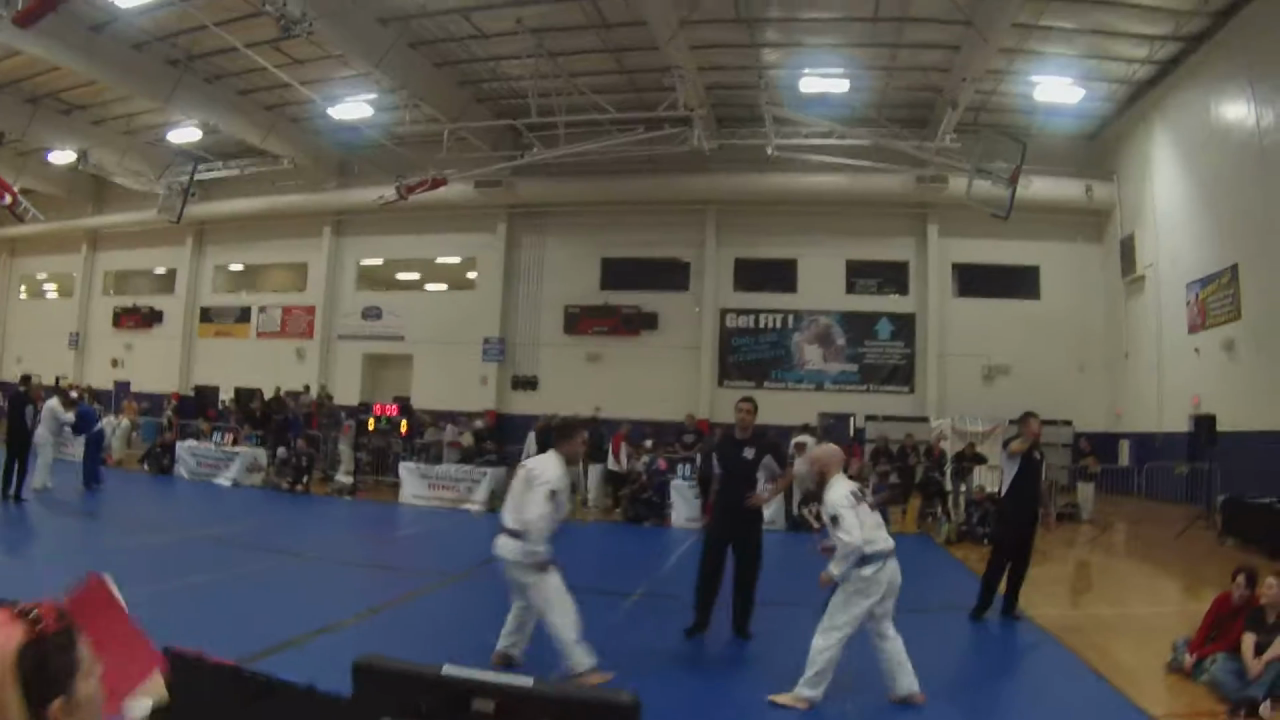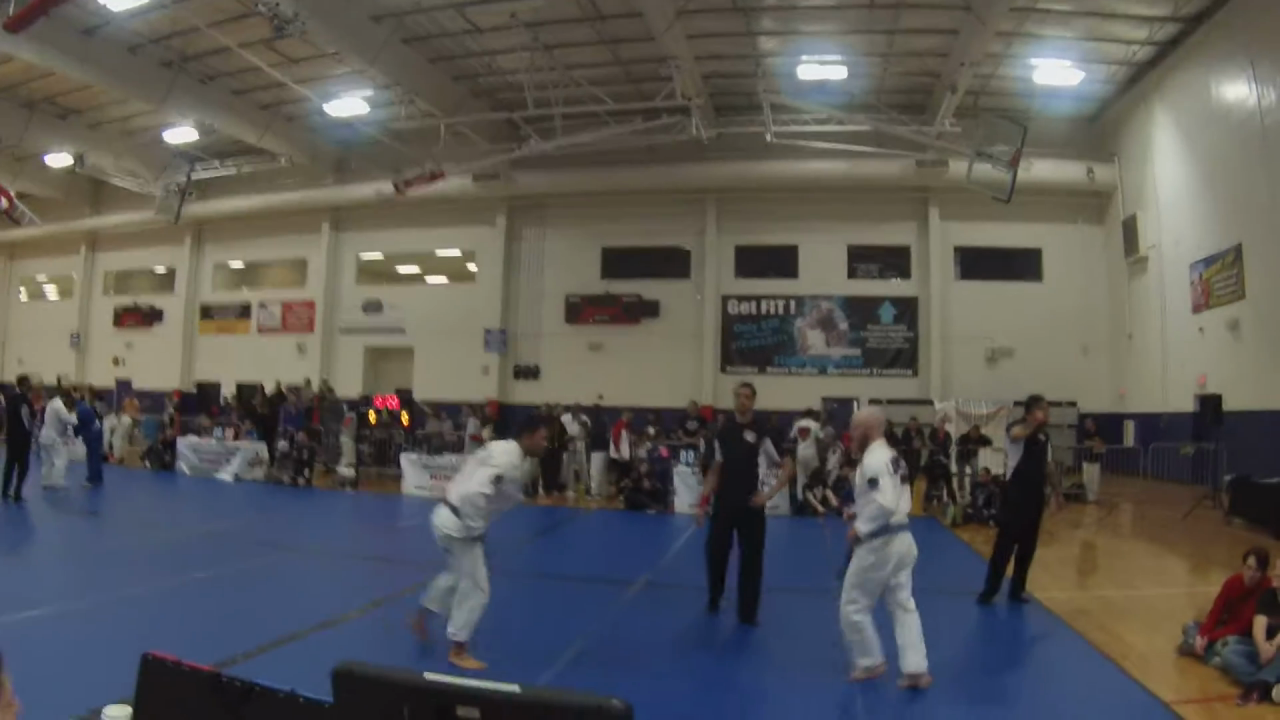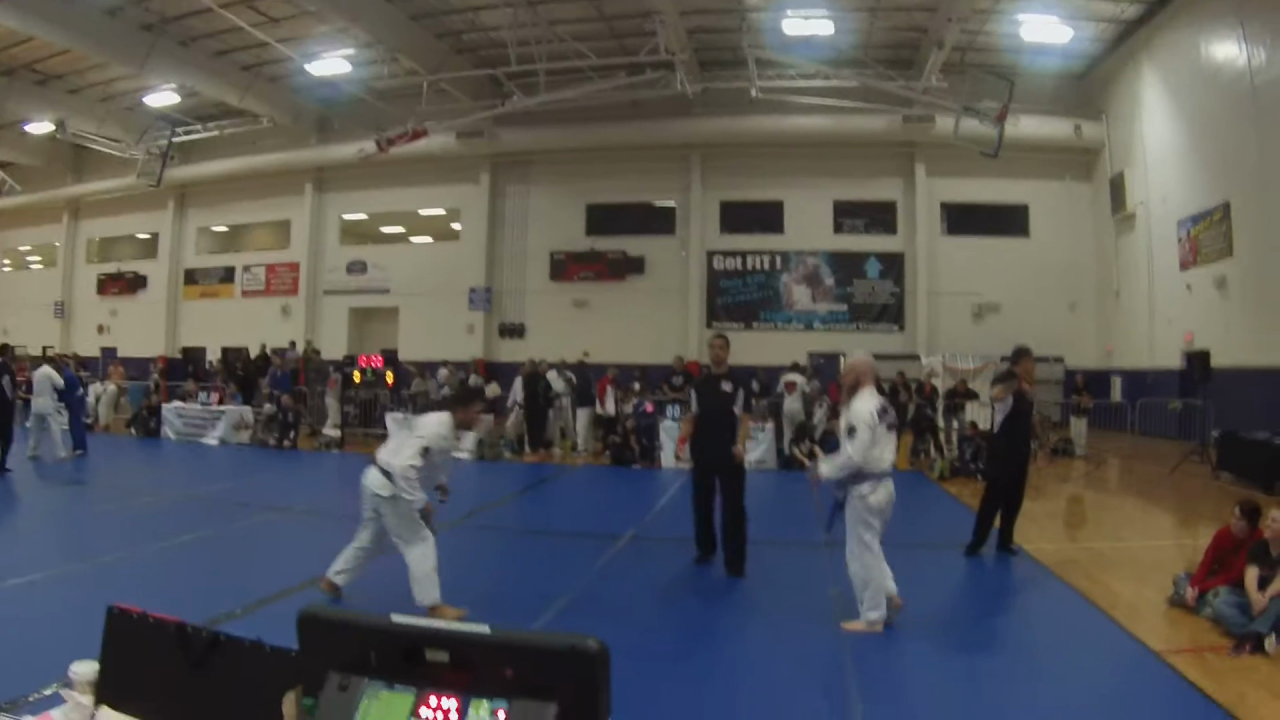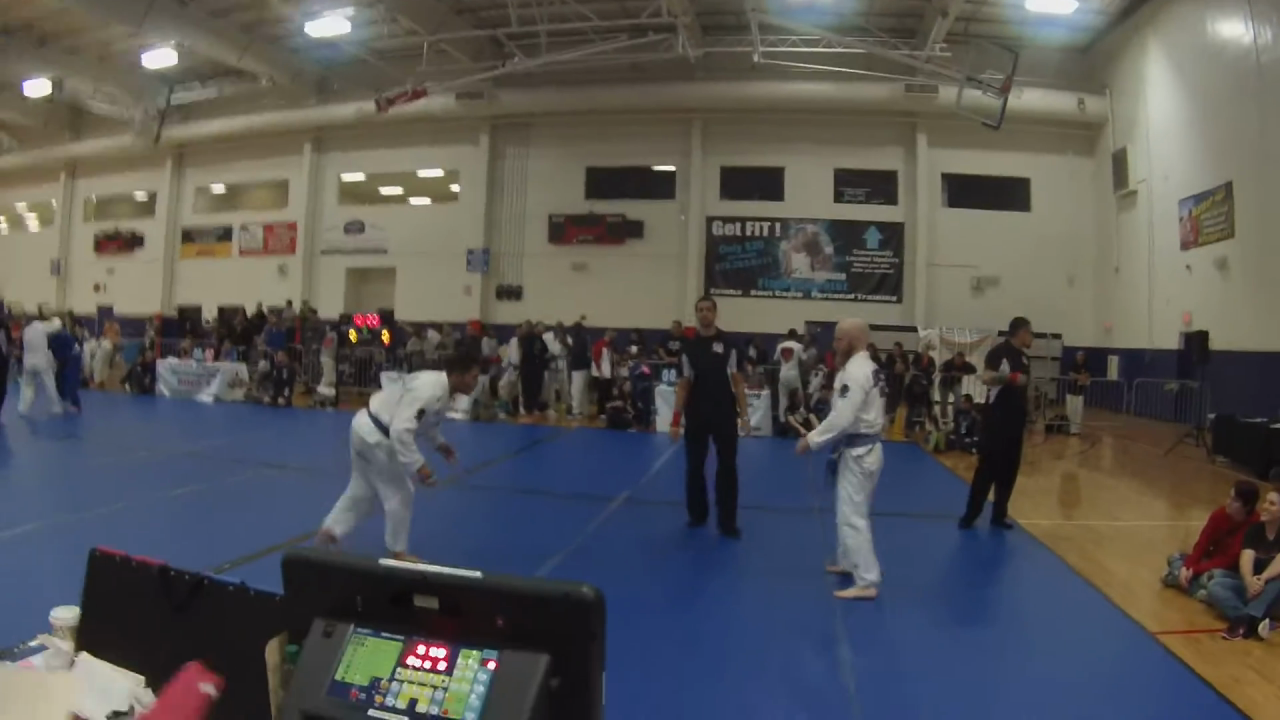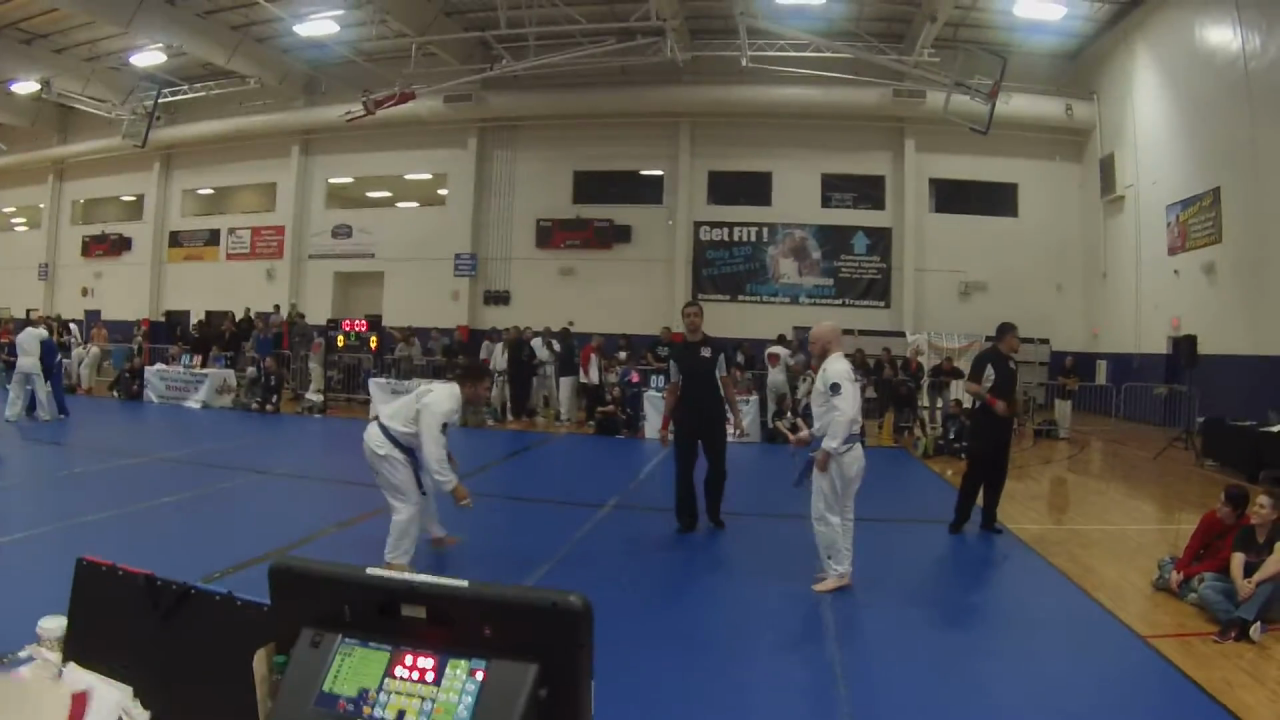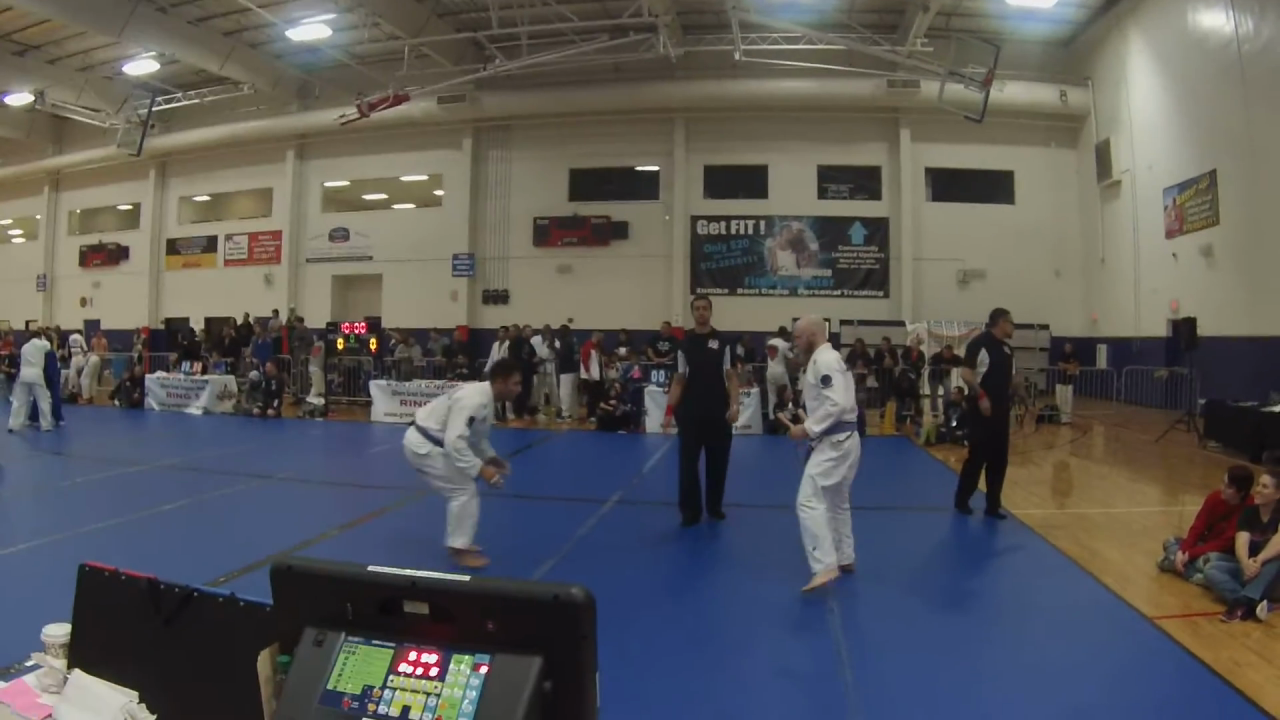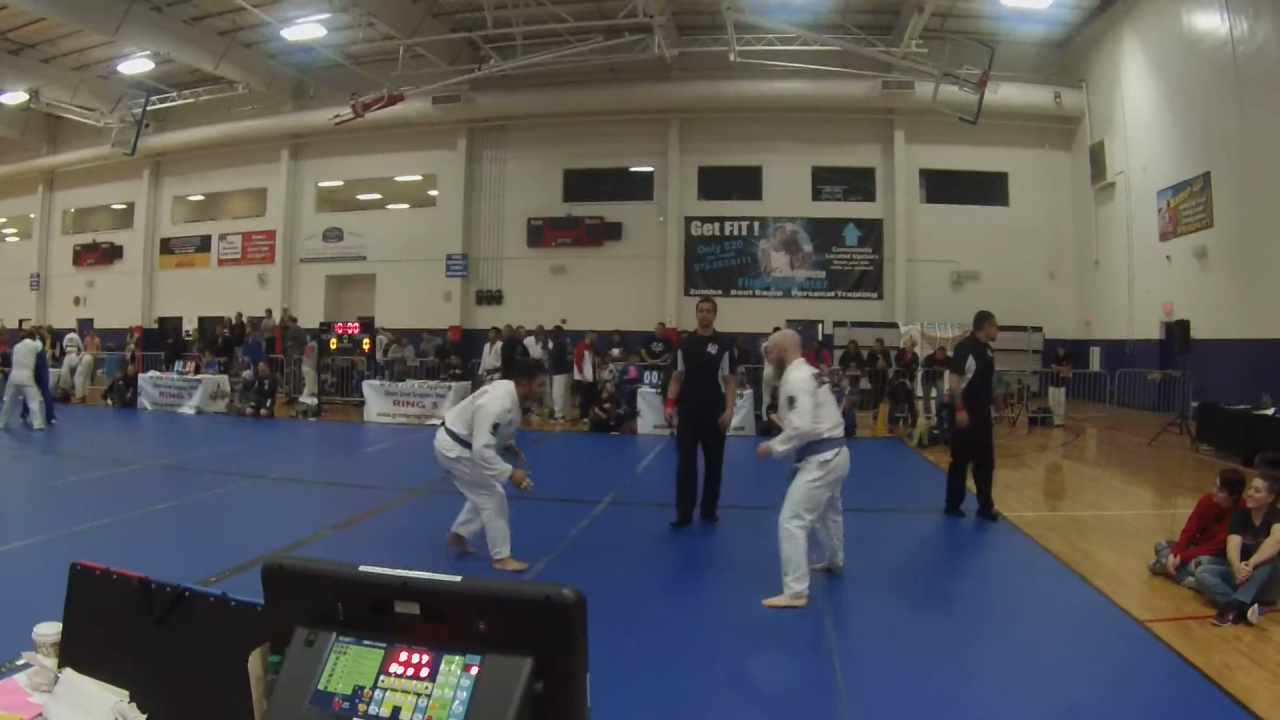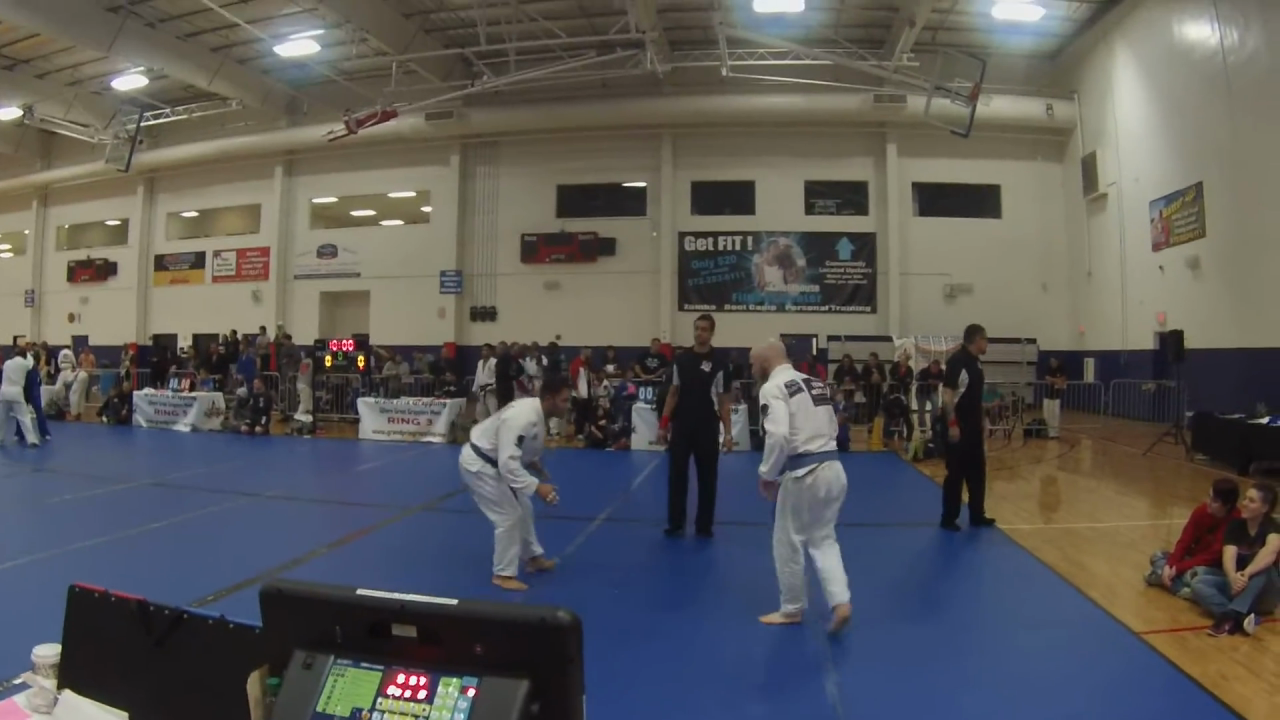
dt=0.3s
person 1, frame 1
left shoulder: (834, 497)
right shoulder: (853, 489)
left elbow: (852, 542)
left wrist: (834, 570)
right wrist: (836, 545)
left hip: (868, 571)
right hip: (888, 566)
left knee: (830, 632)
right knee: (884, 630)
left ankle: (804, 694)
right ankle: (908, 690)
person 1, frame 2
left shoulder: (873, 460)
right shoulder: (891, 457)
left elbow: (884, 504)
left wrist: (860, 527)
right wrist: (861, 511)
left hip: (879, 543)
right hip: (903, 540)
left knee: (853, 605)
right knee: (903, 605)
left ankle: (871, 662)
right ankle: (916, 669)
person 1, frame 3
left shoulder: (859, 408)
right shoulder: (883, 405)
left elbow: (853, 456)
left wrist: (823, 469)
right wrist: (833, 463)
left hip: (864, 489)
right hip: (883, 484)
left knee: (862, 554)
right knee: (869, 549)
left ankle: (873, 617)
right ankle: (889, 595)
person 1, frame 4
left shoulder: (854, 371)
right shoulder: (872, 369)
left elbow: (842, 417)
left wrist: (811, 439)
right wrist: (823, 437)
left hip: (857, 452)
right hip: (868, 448)
left knee: (852, 516)
right knee: (852, 511)
left ankle: (867, 582)
right ankle: (848, 562)
person 1, frame 5
left shoulder: (835, 369)
right shoulder: (838, 367)
left elbow: (844, 414)
left wrist: (826, 450)
right wrist: (811, 434)
left hip: (839, 453)
right hip: (849, 450)
left knee: (824, 514)
right knee: (842, 513)
left ankle: (839, 571)
right ankle: (841, 570)
person 1, frame 6
left shoulder: (824, 360)
right shoulder: (826, 359)
left elbow: (836, 404)
left wrist: (808, 428)
right wrist: (812, 429)
left hip: (835, 441)
right hip: (843, 438)
left knee: (809, 501)
right knee: (838, 502)
left ankle: (826, 565)
right ankle: (844, 558)
person 1, frame 7
left shoulder: (795, 379)
right shoulder: (813, 374)
left elbow: (801, 427)
left wrist: (773, 447)
right wrist: (782, 443)
left hip: (821, 458)
right hip: (838, 452)
left knee: (793, 521)
right knee: (828, 511)
left ankle: (795, 592)
right ankle: (835, 559)
person 1, frame 8
left shoulder: (772, 388)
right shoulder: (815, 384)
left elbow: (777, 436)
left wrist: (767, 474)
left hip: (803, 473)
right hip: (833, 468)
left knee: (788, 543)
right knee: (823, 539)
left ankle: (792, 610)
right ankle: (840, 602)
person 2, frame 1
left shoulder: (765, 446)
right shoulder: (722, 445)
left elbow: (787, 476)
left wrist: (767, 497)
right wrist: (710, 510)
left hip: (749, 517)
right hip: (722, 514)
left knee: (746, 572)
right knee: (709, 566)
left ankle: (741, 623)
right ankle: (700, 620)
person 2, frame 2
left shoulder: (762, 432)
right shoulder: (723, 432)
left elbow: (787, 466)
right elbow: (715, 470)
left wrist: (770, 494)
right wrist: (704, 501)
left hip: (750, 504)
right hip: (723, 502)
left knee: (751, 558)
right knee: (715, 552)
left ankle: (747, 611)
right ankle: (715, 596)
person 2, frame 3
left shoulder: (737, 383)
right shoulder: (699, 384)
left elbow: (743, 420)
right elbow: (691, 418)
left wrist: (740, 445)
right wrist: (683, 441)
left hip: (729, 454)
right hip: (702, 453)
left knee: (733, 507)
right knee: (702, 504)
left ankle: (734, 562)
right ankle: (706, 549)
person 2, frame 4
left shoulder: (728, 344)
right shoulder: (689, 347)
left elbow: (738, 382)
right elbow: (684, 385)
left wrist: (744, 414)
right wrist: (676, 420)
left hip: (725, 413)
right hip: (696, 414)
left knee: (727, 466)
right knee: (695, 466)
left ankle: (727, 521)
right ankle: (697, 514)
person 2, frame 5
left shoulder: (716, 349)
right shoulder: (677, 353)
left elbow: (727, 385)
right elbow: (672, 391)
left wrist: (737, 416)
right wrist: (665, 424)
left hip: (713, 417)
right hip: (685, 418)
left knee: (718, 467)
right knee: (684, 469)
left ankle: (713, 512)
right ankle: (687, 519)
person 2, frame 6
left shoulder: (722, 342)
right shoulder: (685, 344)
left elbow: (731, 377)
right elbow: (679, 381)
left wrist: (734, 405)
right wrist: (669, 412)
left hip: (718, 412)
right hip: (691, 412)
left knee: (718, 461)
right knee: (688, 462)
left ankle: (714, 506)
right ankle: (691, 511)
person 2, frame 7
left shoulder: (723, 345)
right shoulder: (685, 344)
left elbow: (729, 382)
right elbow: (676, 378)
left wrist: (729, 410)
right wrist: (670, 404)
left hip: (714, 413)
right hip: (688, 411)
left knee: (713, 463)
right knee: (686, 462)
left ankle: (708, 509)
right ankle: (684, 513)
person 2, frame 8
left shoulder: (718, 363)
right shoulder: (681, 359)
left elbow: (724, 401)
right elbow: (673, 393)
left wrist: (728, 433)
right wrist: (663, 424)
left hip: (707, 427)
right hip: (681, 425)
left knee: (707, 477)
right knee: (677, 473)
left ankle: (704, 525)
right ankle: (675, 522)
person 3, frame 1
left shoulder: (538, 463)
right shoulder: (553, 474)
right elbow: (536, 519)
right wrist: (540, 557)
left hip: (508, 544)
right hip: (522, 551)
left knee: (526, 603)
right knee: (560, 609)
left ankle: (504, 653)
right ankle: (583, 670)
person 3, frame 2
left shoulder: (506, 453)
right shoulder: (506, 462)
right elbow: (472, 495)
right wrist: (476, 530)
left hip: (449, 519)
right hip: (457, 525)
left knee: (459, 574)
right knee: (475, 588)
left ankle: (424, 615)
right ankle: (457, 649)
person 3, frame 3
left shoulder: (443, 425)
right shoulder: (435, 431)
right elbow: (404, 468)
left wrist: (440, 482)
right wrist: (420, 503)
left hip: (376, 480)
right hip: (387, 486)
left knee: (367, 539)
right knee: (420, 544)
left ankle: (333, 581)
right ankle: (434, 606)
person 3, frame 4
left shoulder: (440, 385)
right shoulder: (429, 391)
left elbow: (426, 420)
right elbow: (401, 431)
left wrist: (440, 443)
right wrist: (419, 465)
left hip: (366, 428)
right hip: (375, 435)
left knee: (362, 488)
right knee: (399, 493)
left ankle: (331, 531)
right ankle: (397, 552)
person 3, frame 5
left shoulder: (448, 393)
right shoulder: (442, 405)
right elbow: (432, 454)
left wrist: (444, 453)
right wrist: (454, 486)
left hip: (394, 441)
right hip: (384, 445)
left knee: (422, 490)
right knee: (410, 503)
left ankle: (435, 535)
right ankle: (395, 563)
person 3, frame 6
left shoulder: (484, 396)
right shoulder: (473, 400)
left elbow: (474, 434)
right elbow: (455, 442)
left wrist: (491, 457)
right wrist: (480, 469)
left hip: (430, 442)
right hip: (423, 445)
left knee: (465, 489)
right knee: (465, 491)
left ankle: (458, 545)
right ankle: (460, 549)
person 3, frame 7
left shoulder: (509, 390)
right shoulder: (496, 405)
right elbow: (482, 451)
left wrist: (508, 446)
right wrist: (511, 473)
left hip: (462, 442)
right hip: (454, 448)
left knee: (484, 493)
right knee: (493, 498)
left ankle: (458, 534)
right ankle: (501, 557)
person 3, frame 8
left shoulder: (536, 409)
right shoulder: (521, 419)
right elbow: (509, 464)
left wrist: (533, 463)
right wrist: (537, 486)
left hip: (491, 461)
right hip: (478, 464)
left knee: (522, 508)
right knee: (510, 517)
left ankle: (534, 557)
right ankle: (503, 574)
person 4, frame 1
left shoulder: (1038, 452)
right shoulder: (1012, 443)
left elbow: (1039, 485)
right elbow: (1015, 448)
right wrist: (1031, 435)
left hip: (1029, 514)
right hip: (1009, 512)
left knee: (1021, 562)
right knee: (999, 560)
left ankle: (1009, 606)
right ankle: (982, 606)
person 4, frame 2
left shoulder: (1043, 435)
right shoulder: (1017, 426)
right elbow: (1014, 434)
left wrist: (1055, 490)
right wrist: (1035, 421)
left hip: (1036, 496)
right hip: (1016, 495)
left knee: (1028, 545)
right knee: (1006, 543)
left ankle: (1017, 589)
right ankle: (990, 590)
person 4, frame 3
left shoulder: (1027, 385)
right shoulder: (1004, 380)
right elbow: (995, 395)
right wrist: (1020, 385)
left hip: (1021, 447)
right hip: (1002, 447)
left knee: (1015, 496)
right knee: (994, 494)
left ankle: (1005, 540)
right ankle: (976, 542)
person 4, frame 4
left shoulder: (1023, 357)
right shoulder: (999, 352)
right elbow: (986, 378)
left wrist: (1028, 417)
right wrist: (1012, 377)
left hip: (1015, 421)
right hip: (997, 420)
left knee: (1009, 470)
right knee: (988, 468)
left ankle: (999, 515)
right ankle: (971, 515)
person 4, frame 5
left shoulder: (1012, 363)
right shoulder: (986, 358)
right elbow: (970, 387)
left wrist: (1018, 419)
right wrist: (993, 402)
left hip: (1004, 425)
right hip: (984, 424)
left knee: (998, 474)
right knee: (975, 472)
left ankle: (988, 519)
right ankle: (959, 520)
person 4, frame 6
left shoulder: (1007, 348)
right shoulder: (979, 343)
left elbow: (1013, 379)
right elbow: (966, 373)
left wrist: (1027, 402)
right wrist: (980, 396)
left hip: (1002, 410)
right hip: (983, 410)
left knee: (999, 459)
right knee: (977, 456)
left ankle: (993, 505)
right ankle: (961, 499)
person 4, frame 7
left shoulder: (987, 349)
right shoulder: (965, 347)
right elbow: (954, 380)
right wrist: (959, 409)
left hip: (983, 413)
right hip: (966, 414)
left knee: (986, 460)
right knee: (961, 459)
left ankle: (985, 506)
right ankle: (952, 505)
person 4, frame 8
left shoulder: (975, 361)
right shoulder: (957, 361)
right elbow: (947, 394)
left wrist: (981, 420)
right wrist: (952, 424)
left hip: (973, 425)
right hip: (958, 426)
left knee: (977, 470)
right knee: (956, 473)
left ankle: (977, 514)
right ankle: (949, 519)
